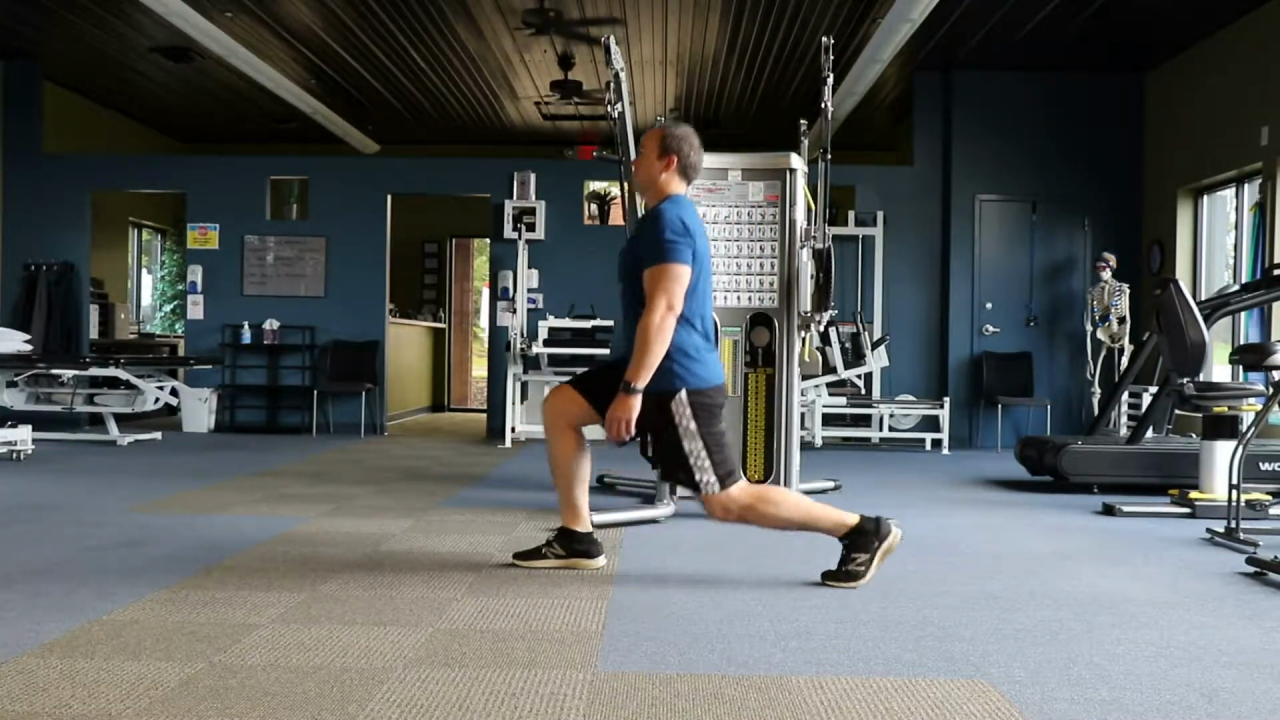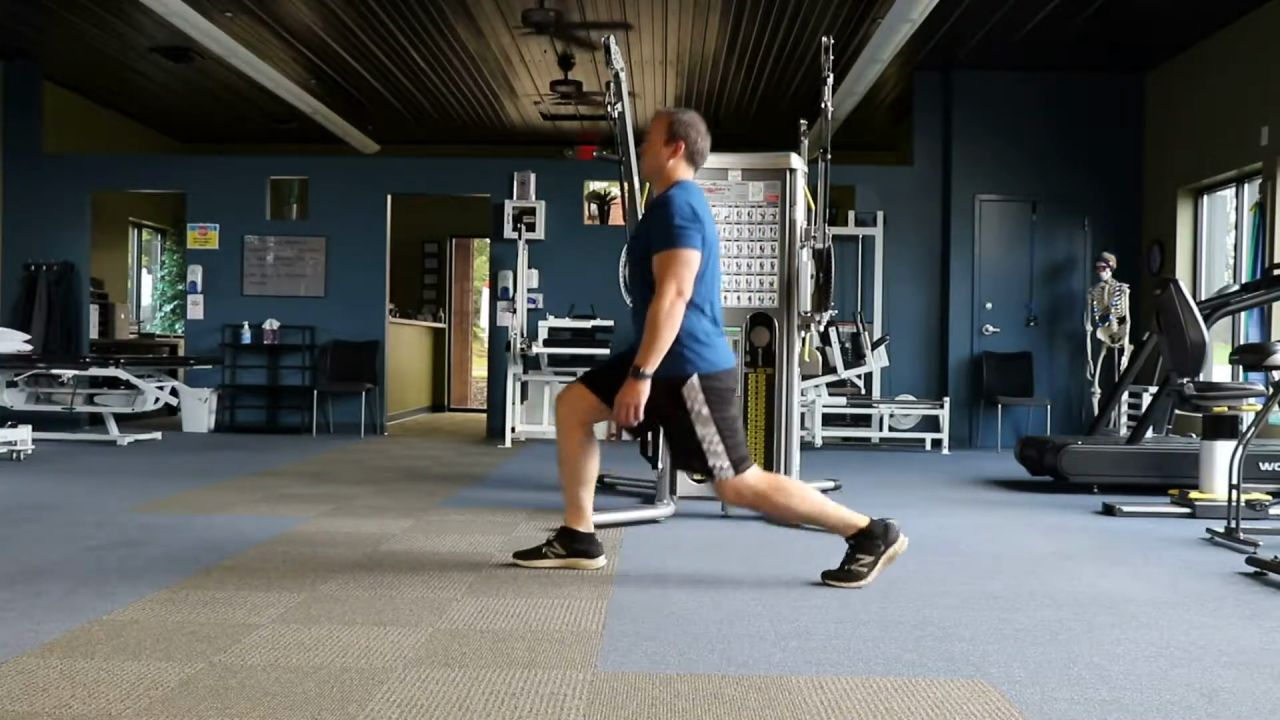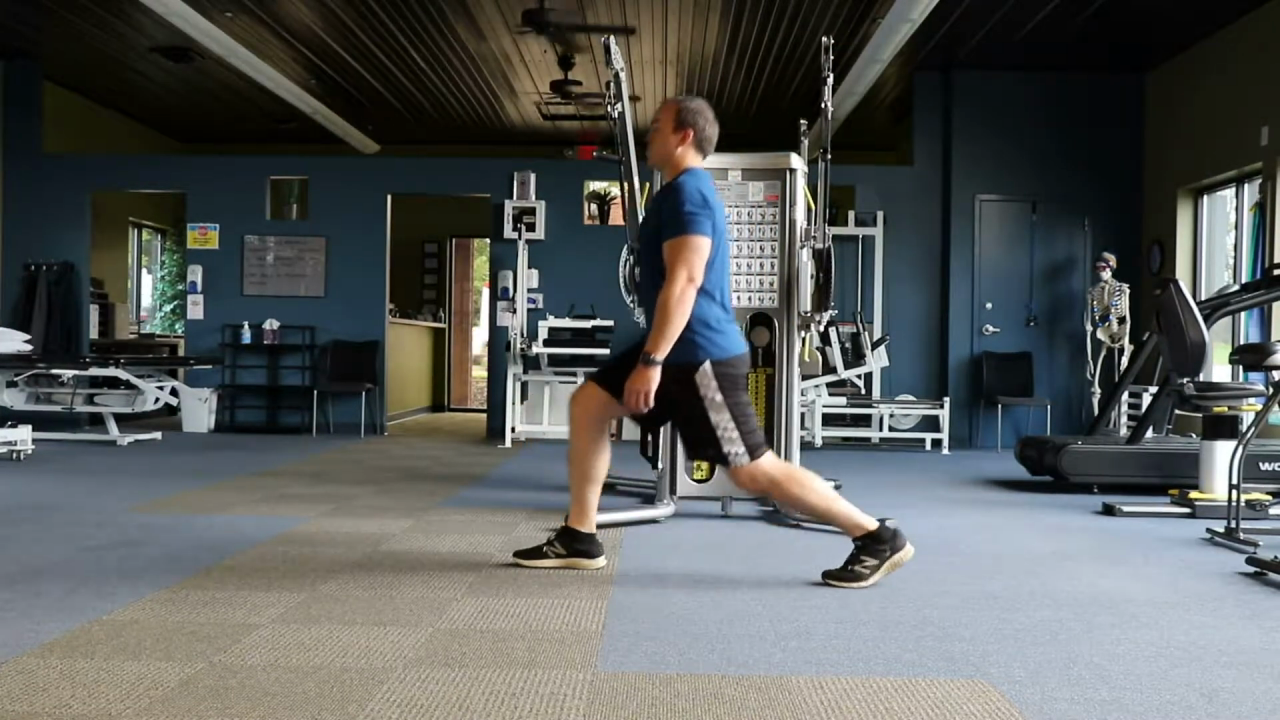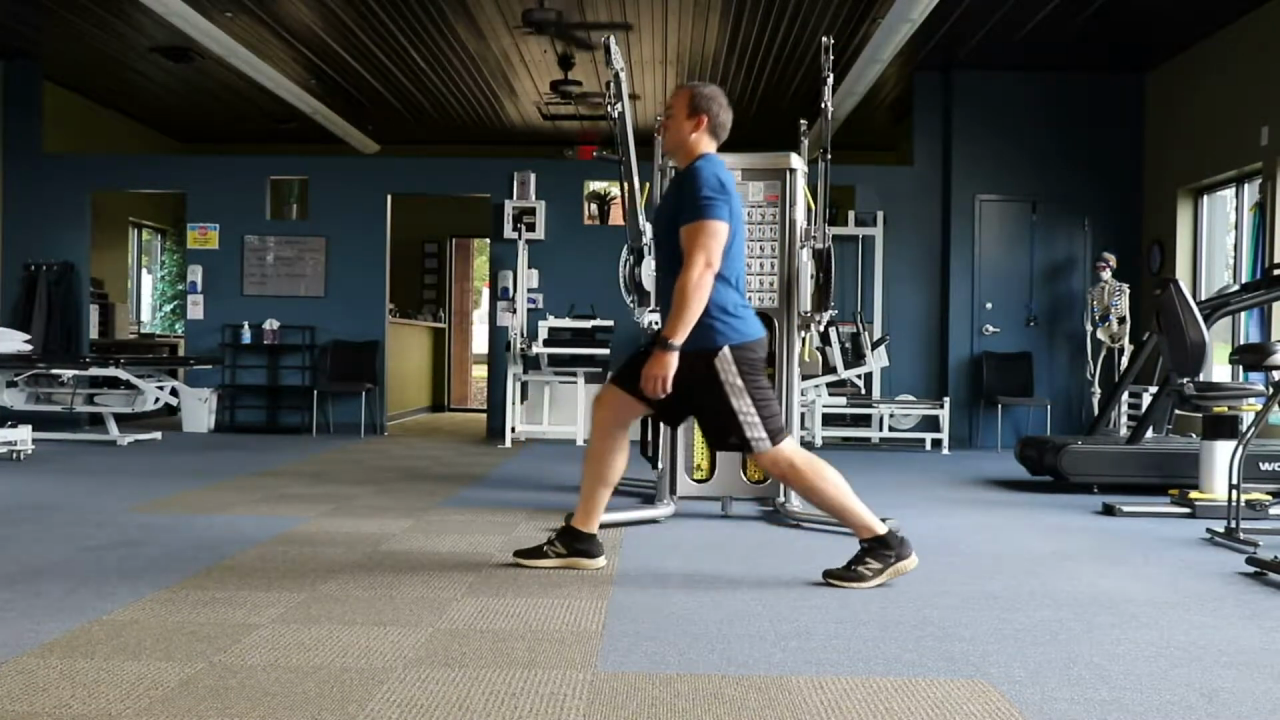
dt=0.1s
person 1, frame 1
left shoulder: (667, 218)
right shoulder: (672, 217)
left elbow: (664, 310)
left wrist: (631, 390)
right wrist: (633, 382)
left hip: (680, 380)
right hip: (660, 372)
left knee: (727, 501)
right knee: (558, 406)
left ankle: (862, 530)
right ankle: (577, 538)
person 1, frame 2
left shoulder: (676, 203)
right shoulder: (677, 202)
left elbow: (674, 295)
left wrist: (640, 375)
right wrist: (641, 368)
left hip: (691, 366)
right hip: (670, 360)
left knee: (738, 485)
right knee: (573, 405)
left ankle: (871, 533)
right ankle: (578, 539)
person 1, frame 3
left shoulder: (686, 190)
right shoulder: (684, 191)
left elbow: (685, 281)
left wrist: (650, 361)
right wrist: (653, 356)
left hip: (703, 355)
right hip: (679, 349)
left knee: (754, 470)
right knee: (587, 404)
left ankle: (877, 536)
right ankle: (579, 538)
person 1, frame 4
left shoulder: (703, 176)
right shoulder: (697, 177)
left elbow: (700, 267)
left wrist: (668, 346)
right wrist: (669, 343)
left hip: (720, 343)
right hip: (697, 340)
left knee: (774, 454)
right knee: (610, 407)
left ankle: (886, 544)
right ankle: (580, 539)
